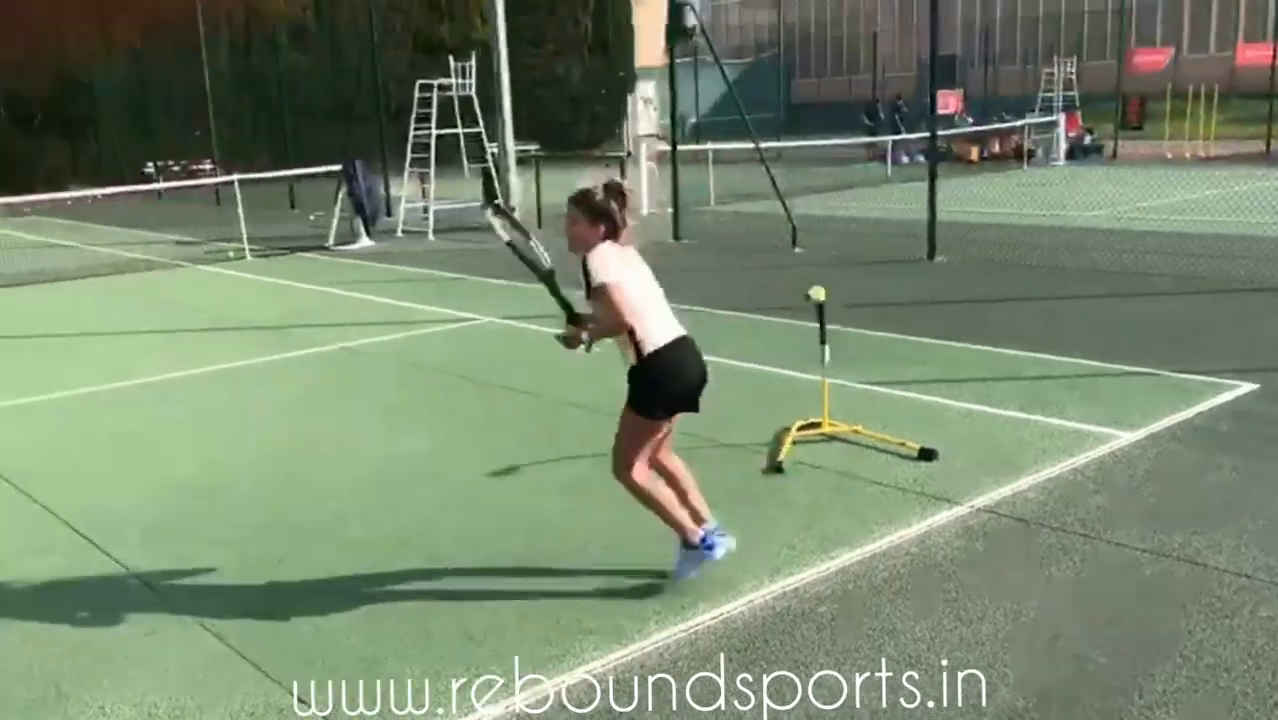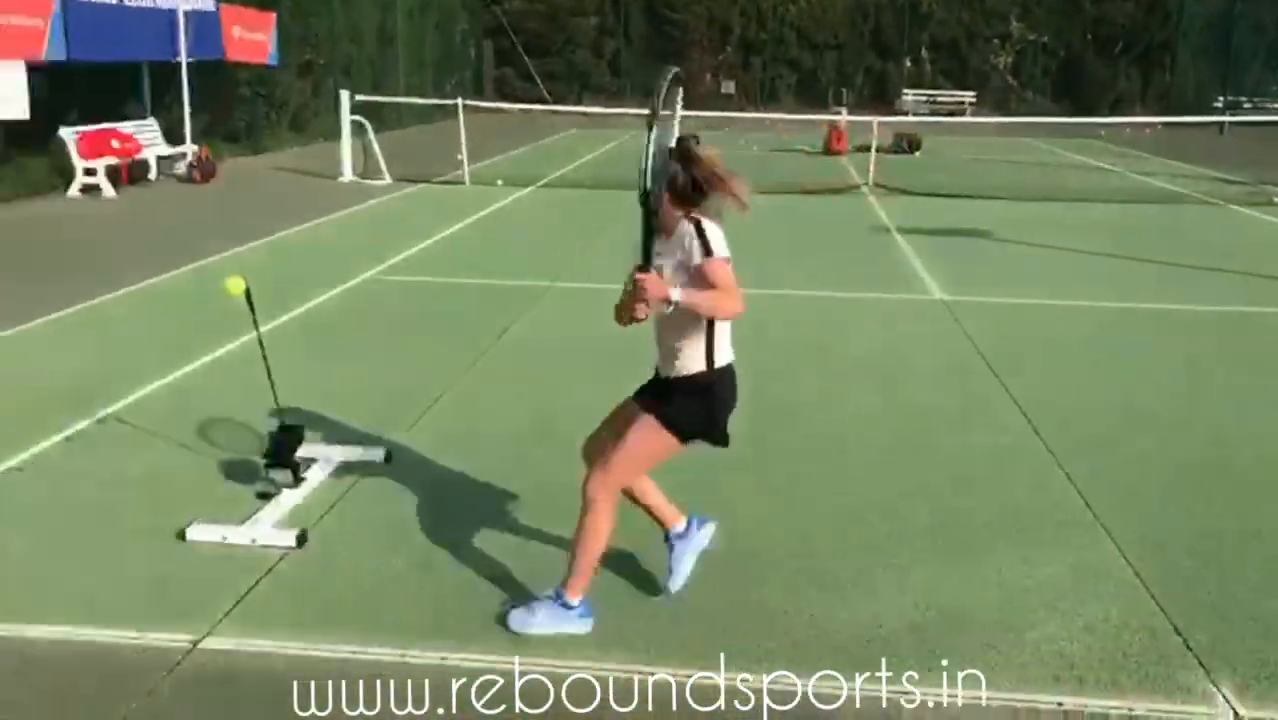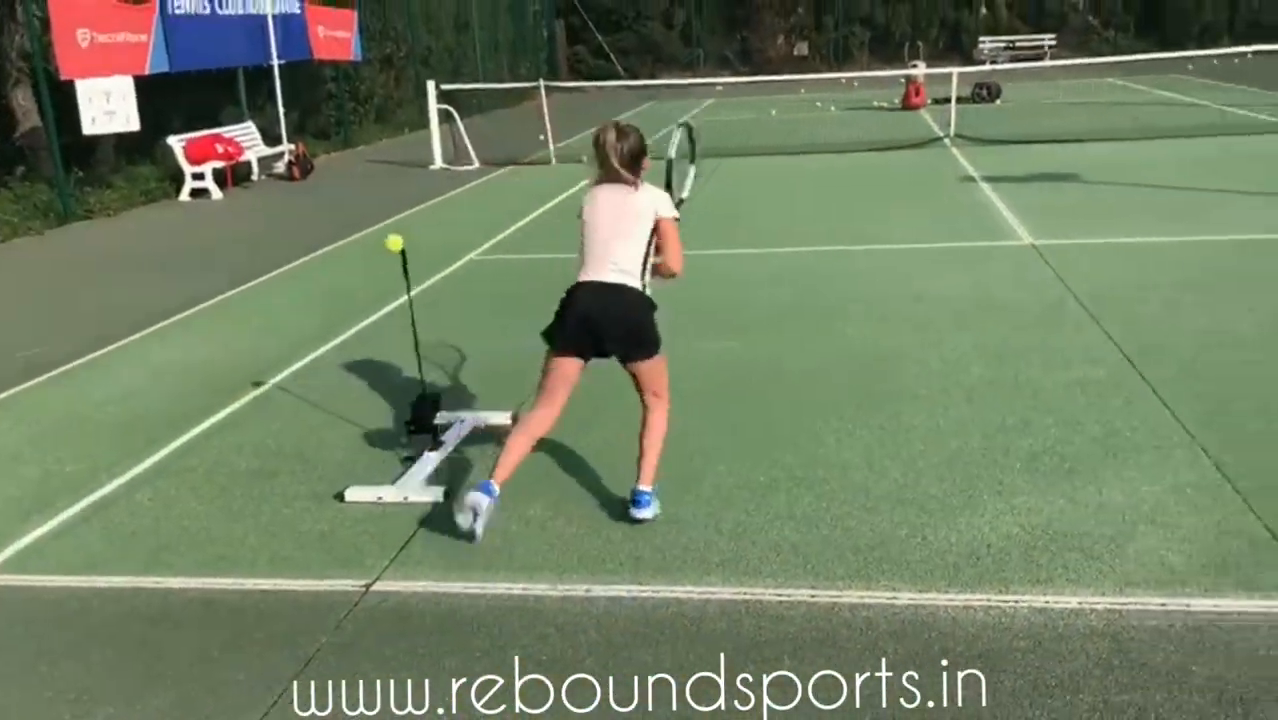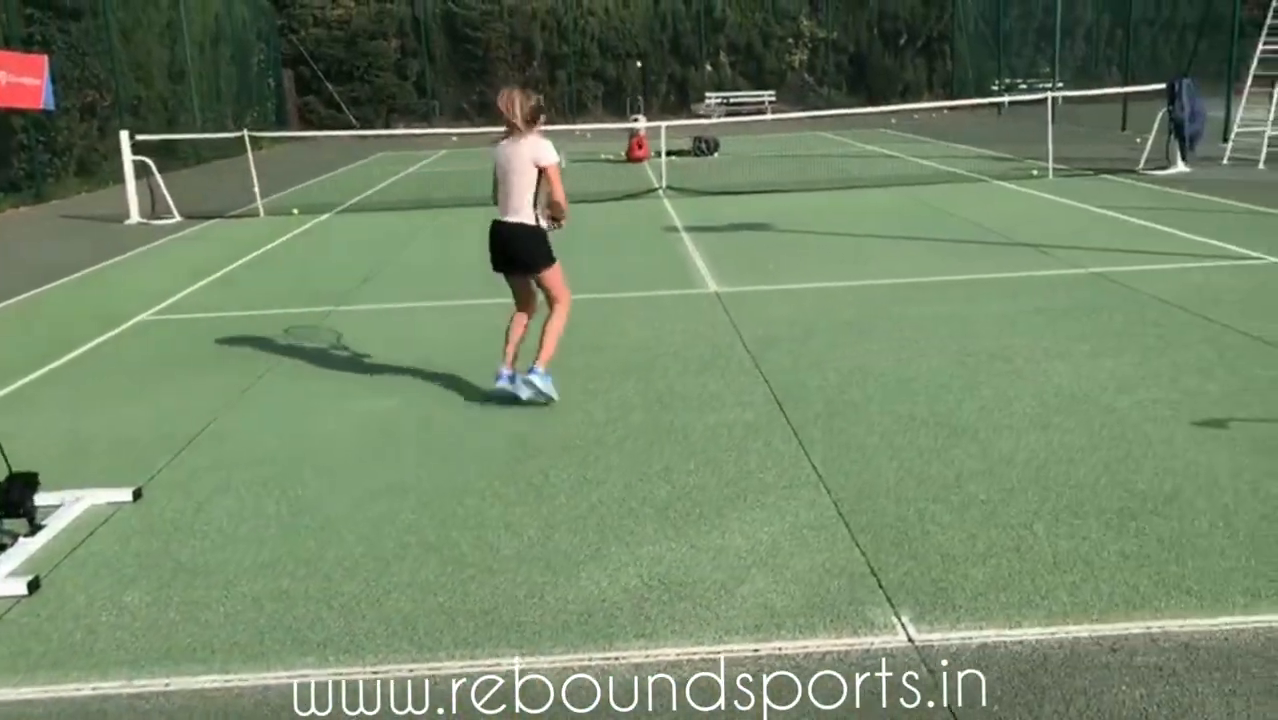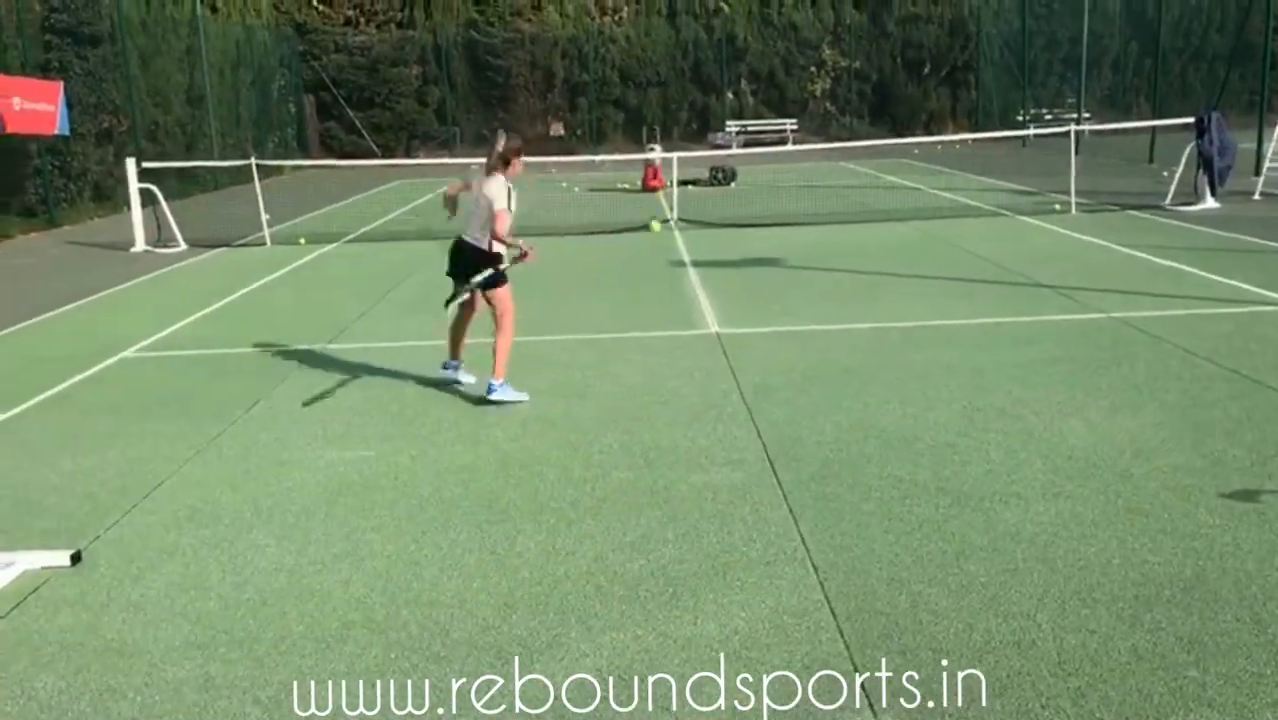
dt=1s
person 1, frame 1
left shoulder: (599, 259)
right shoulder: (621, 252)
left elbow: (620, 320)
left wrist: (584, 334)
right wrist: (587, 323)
left hip: (660, 367)
right hip: (681, 355)
left knee: (628, 469)
right knee: (654, 455)
left ankle: (698, 540)
right ankle: (705, 531)
person 1, frame 2
left shoulder: (699, 234)
right shoulder: (664, 243)
left elbow: (732, 304)
right elbow: (625, 312)
left wrist: (671, 295)
right wrist: (632, 302)
left hip: (701, 388)
right hip: (672, 381)
left knee: (598, 485)
right knee: (597, 454)
left ankle: (570, 603)
right ankle: (683, 529)
person 1, frame 3
left shoulder: (591, 199)
right shoulder: (656, 199)
right elbow: (673, 266)
left hip: (580, 302)
right hip: (629, 306)
left knee: (543, 411)
right knee: (657, 400)
left ankle: (487, 492)
right ankle: (644, 495)
person 1, frame 4
left shoulder: (502, 148)
right shoulder: (542, 147)
right elbow: (558, 199)
right wrist: (557, 215)
left hip: (501, 234)
right hip: (527, 237)
left knee: (524, 306)
right knee: (561, 302)
left ankle: (506, 375)
right ankle: (538, 370)
person 1, frame 5
left shoulder: (485, 178)
right shoulder: (505, 190)
left elbow: (450, 195)
right elbow: (499, 232)
left wrist: (455, 202)
left hip: (462, 251)
right hip: (484, 257)
left knee: (468, 309)
right knee: (506, 322)
left ankle: (453, 364)
right ankle: (498, 385)
